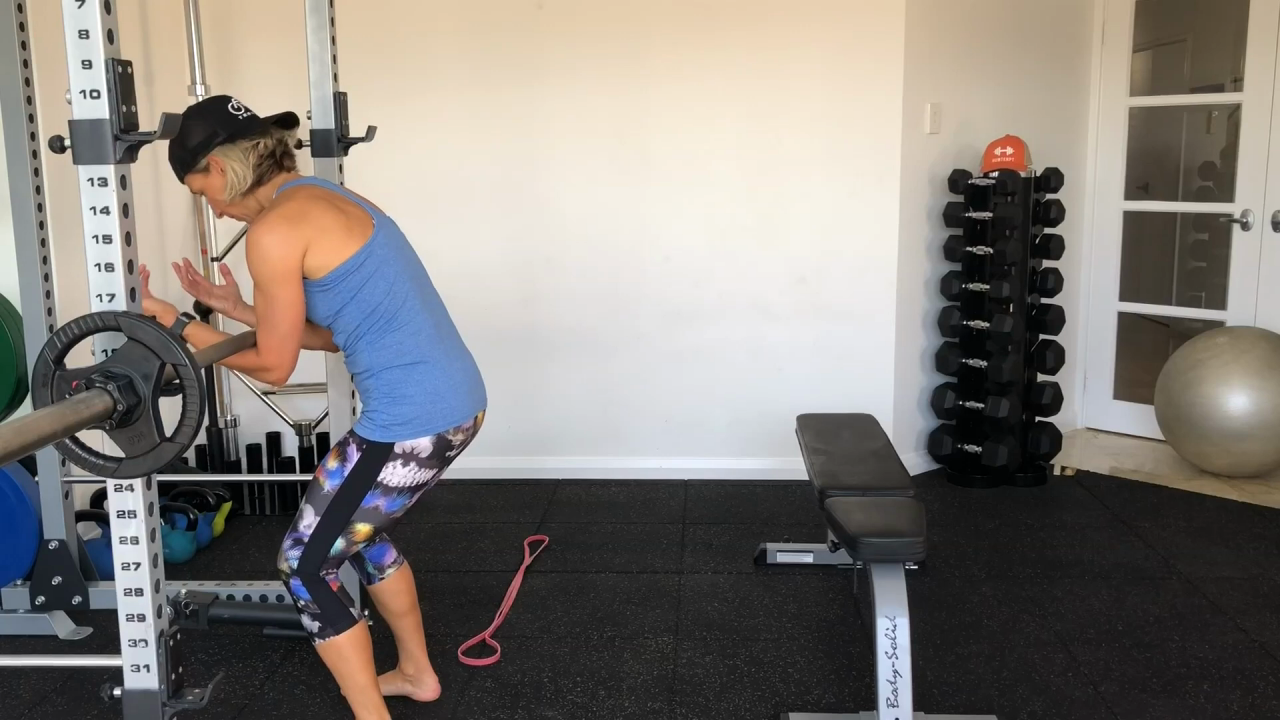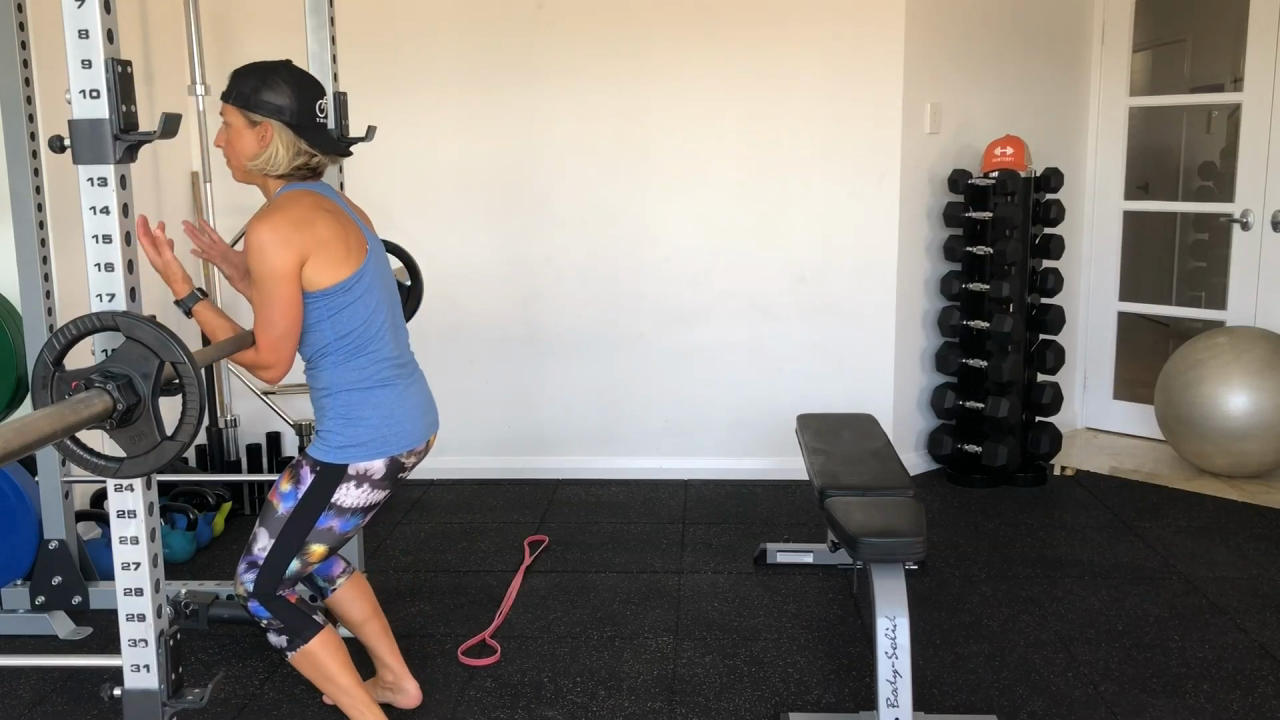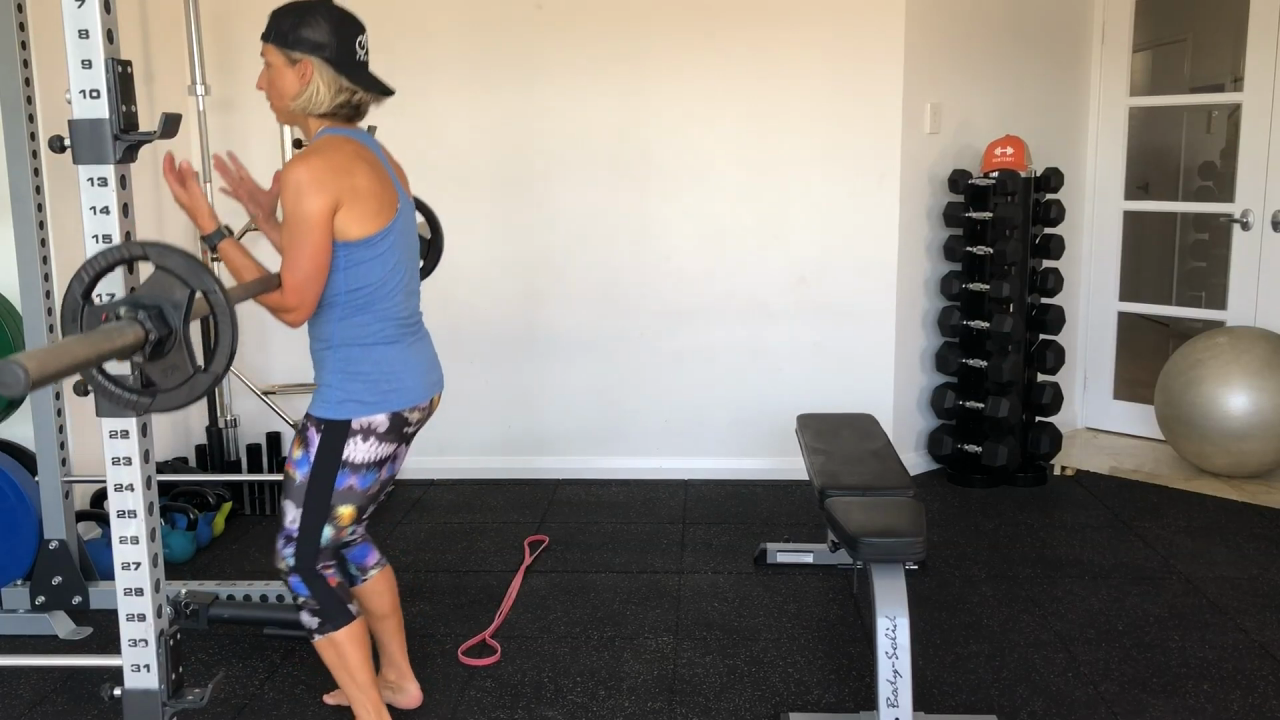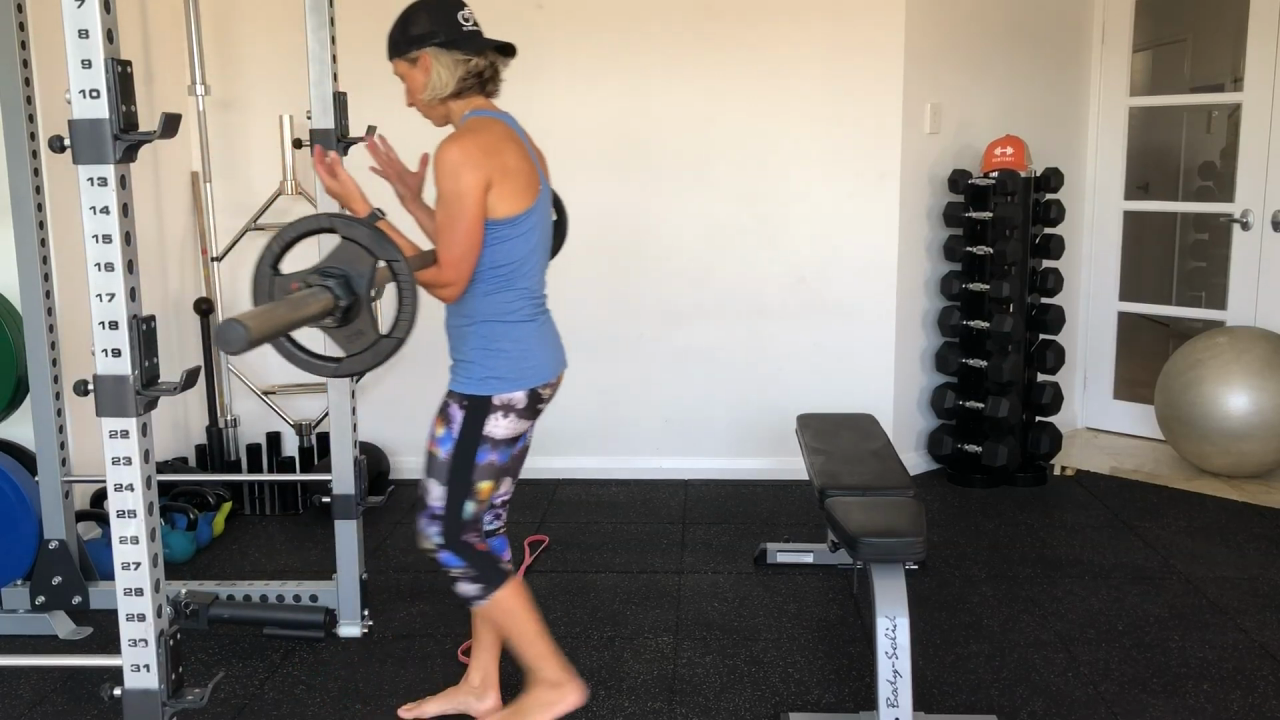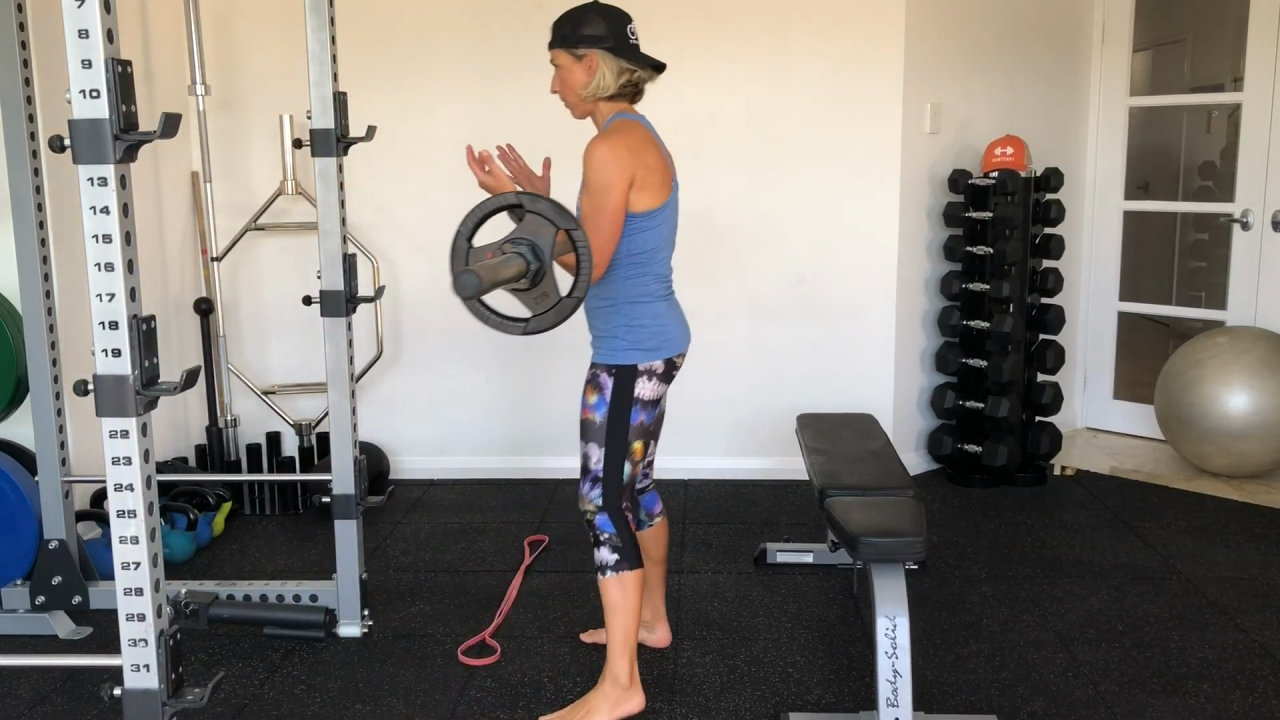
dt=1s
person 1, frame 1
left shoulder: (275, 229)
right shoulder: (326, 200)
left elbow: (273, 365)
left wrist: (172, 320)
right wrist: (240, 308)
left hip: (411, 421)
right hip: (454, 401)
left knee: (304, 566)
right knee: (356, 530)
person 1, frame 2
left shoulder: (275, 227)
right shoulder: (332, 207)
left elbow: (269, 362)
left wrist: (180, 286)
right wrist: (238, 274)
left hip: (363, 441)
right hip: (405, 420)
left knee: (262, 584)
right knee: (305, 549)
person 1, frame 3
left shoulder: (312, 170)
right shoulder: (371, 156)
left elbow: (294, 305)
left wrist: (209, 226)
right wrist: (267, 218)
left hip: (362, 400)
right hip: (410, 384)
left knee: (303, 560)
right knee: (339, 535)
person 1, frame 4
left shoulder: (464, 149)
right shoulder: (509, 136)
left elbow: (448, 279)
left wrist: (360, 209)
right wrist: (409, 197)
left hip: (494, 378)
right hip: (526, 363)
left knee: (447, 535)
right knee: (479, 525)
person 1, frame 5
left shoulder: (611, 146)
right shoulder: (635, 137)
left elbow: (590, 264)
left wrist: (513, 202)
right wrist: (541, 200)
left hip: (631, 351)
right hip: (645, 342)
left knee: (603, 502)
right knee: (633, 483)
right ankle: (651, 620)
